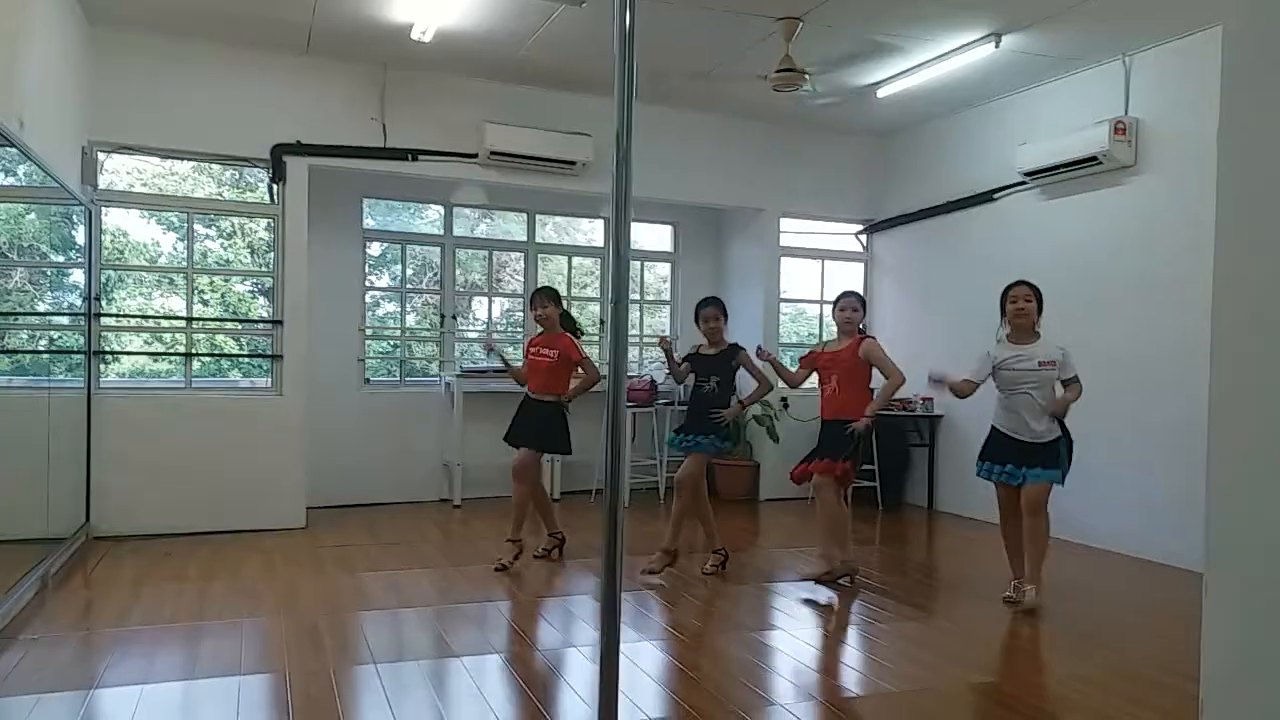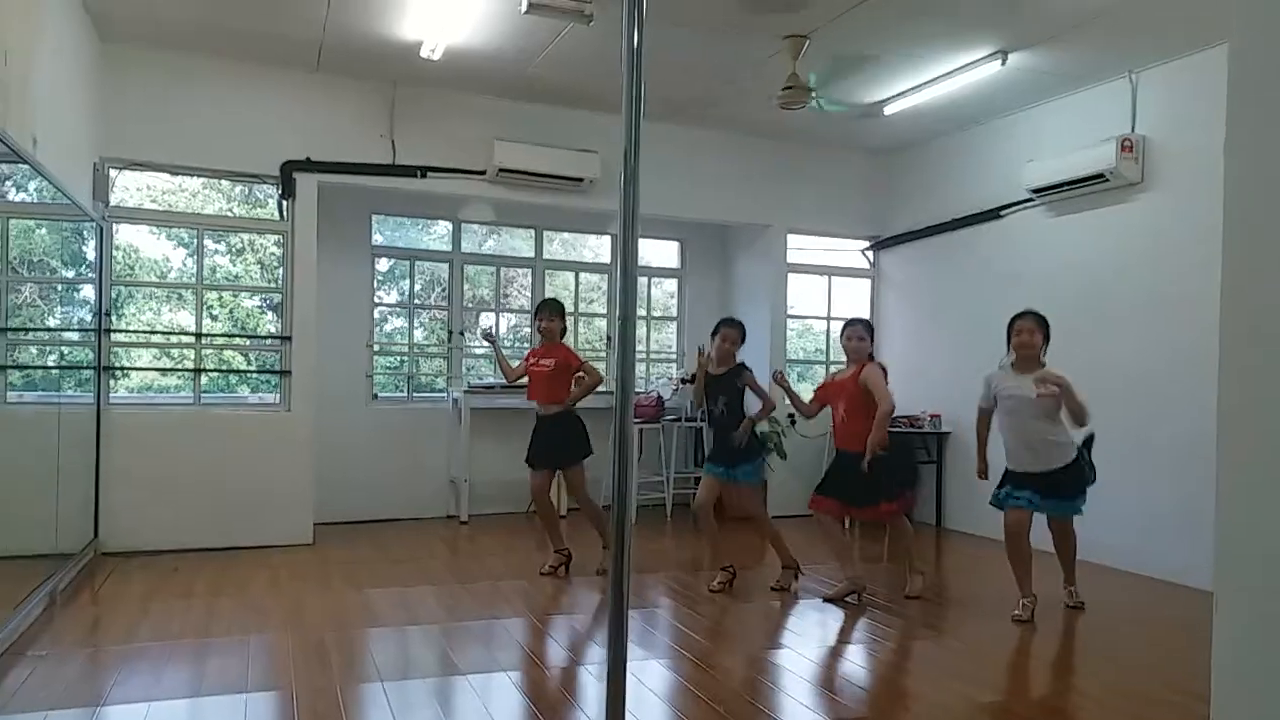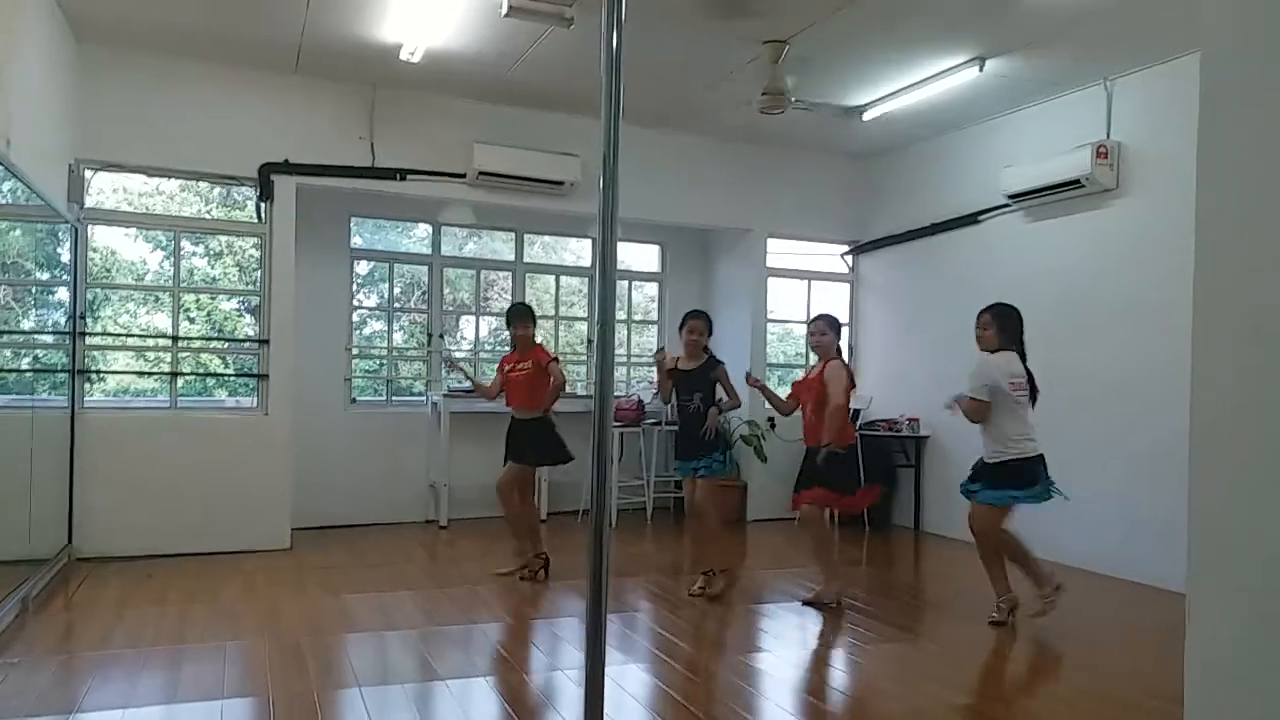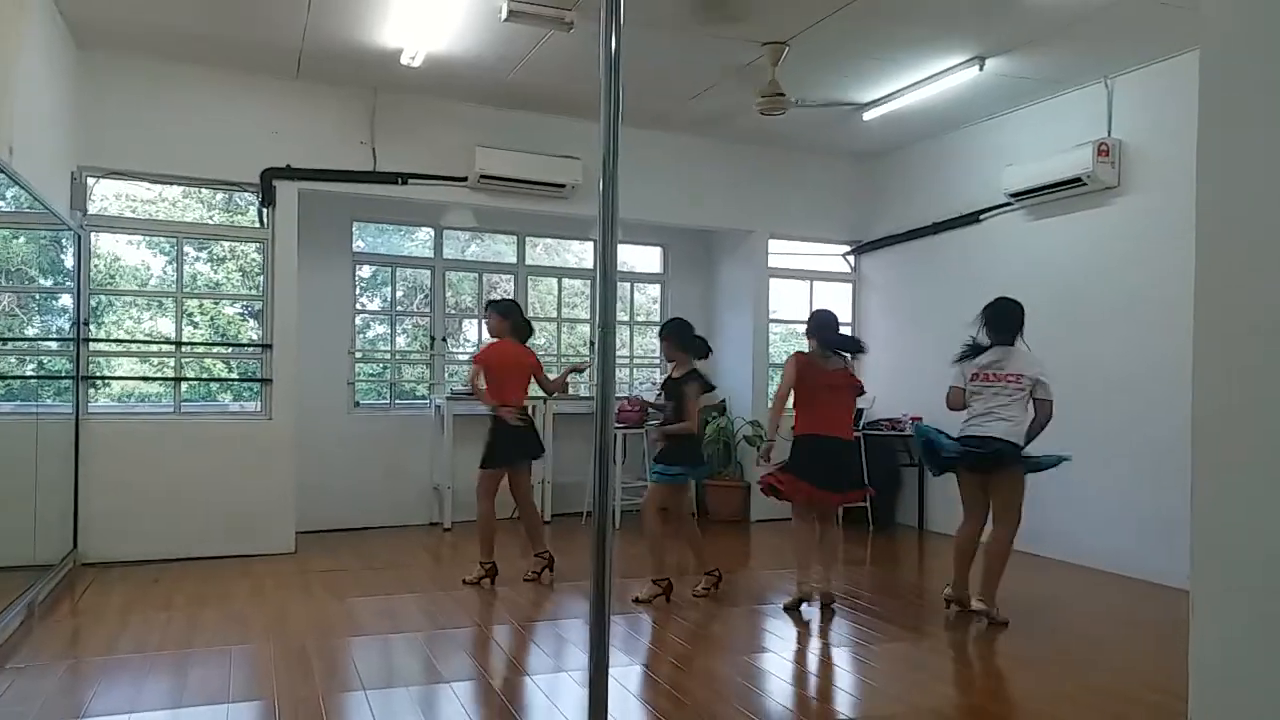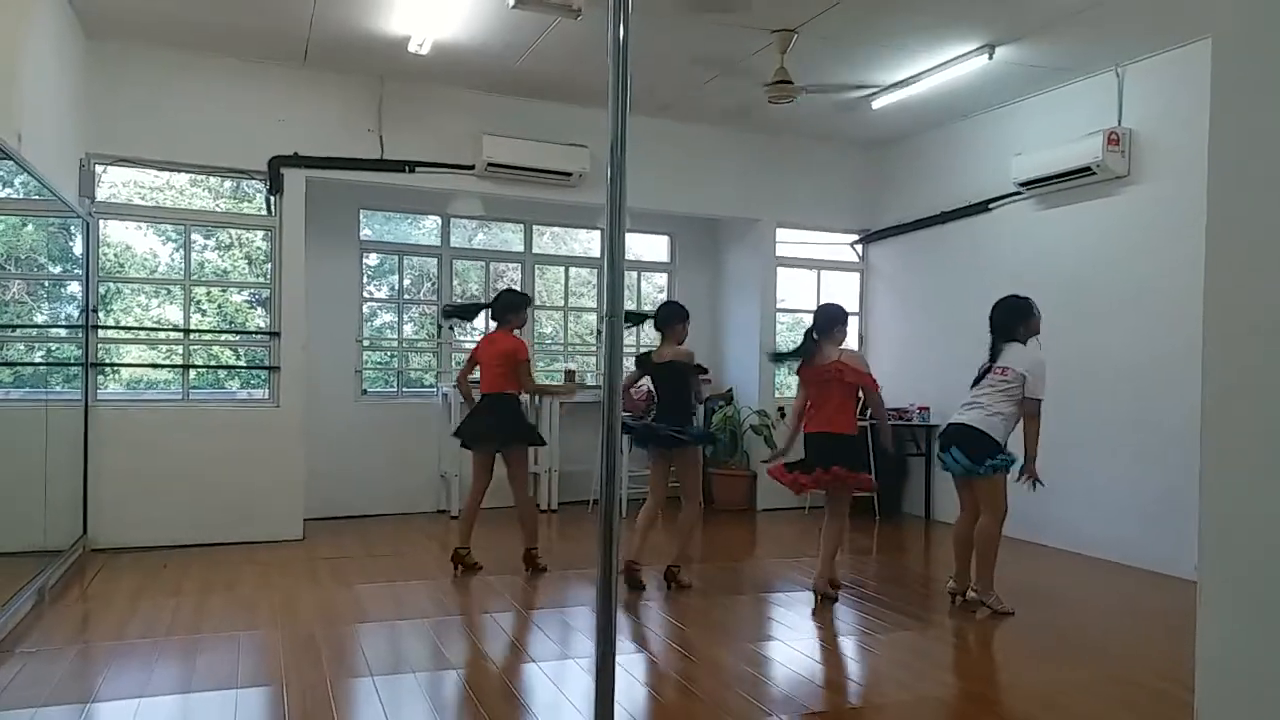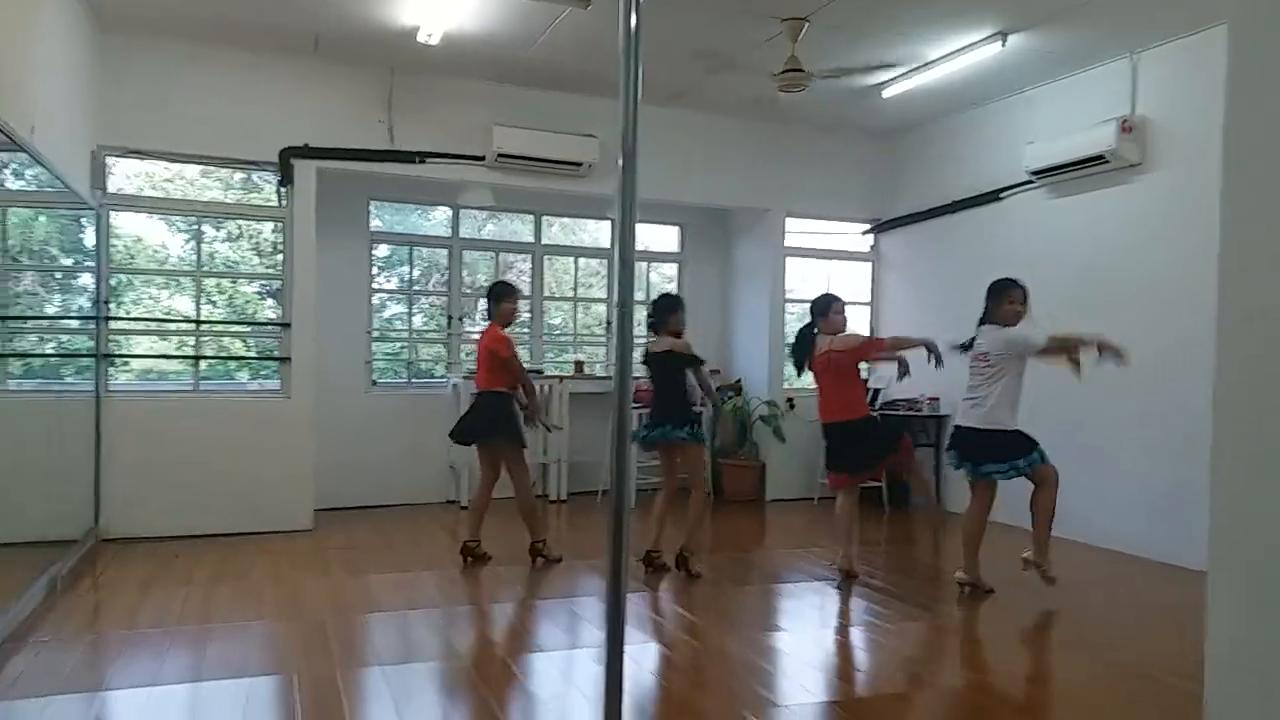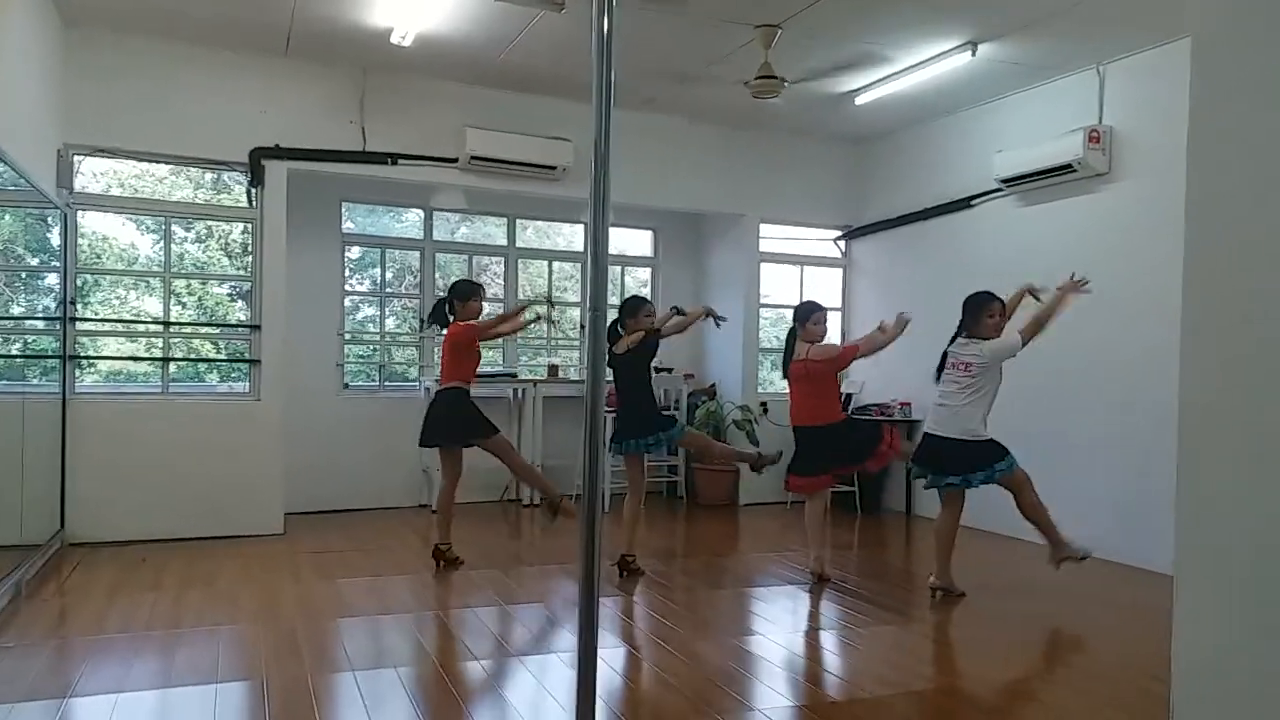
dt=0.3s
person 1, frame 1
left shoulder: (1056, 352)
right shoulder: (995, 352)
left elbow: (1075, 385)
right elbow: (967, 388)
left wrist: (1064, 401)
right wrist: (947, 382)
left hip: (1044, 442)
right hip: (1005, 438)
left knee: (1033, 505)
right knee: (1008, 507)
left ankle: (1033, 582)
right ankle: (1018, 577)
person 1, frame 2
left shoulder: (1054, 379)
right shoulder: (995, 379)
left elbow: (1081, 420)
right elbow: (984, 416)
left wrist: (1062, 388)
right wrist: (981, 458)
left hip: (1060, 467)
right hip: (1019, 470)
left knee: (1062, 531)
right knee: (1014, 528)
left ankle: (1070, 585)
right ankle: (1026, 597)
person 1, frame 3
left shoulder: (987, 364)
right shoulder: (1017, 365)
left elbow: (975, 414)
left wrist: (959, 403)
left hip: (1012, 461)
right hip: (1023, 458)
left knee: (987, 526)
right knee: (980, 525)
left ankle: (1045, 582)
right ankle: (1006, 598)
person 1, frame 4
left shoulder: (969, 359)
right shoulder: (1032, 364)
left elbow: (953, 402)
right elbow: (1045, 413)
right wrist: (1023, 438)
left hip: (968, 444)
right hip: (1006, 448)
left knee: (973, 519)
right knee: (1006, 524)
left ankle: (957, 589)
right ankle: (985, 599)
person 1, frame 5
left shoulder: (994, 354)
right shoulder: (1033, 360)
right elbow: (1030, 413)
right wrist: (1030, 461)
left hip: (956, 430)
right hip: (980, 437)
left knee: (970, 510)
right knee: (993, 512)
left ankle: (960, 581)
right ankle: (983, 588)
person 1, frame 6
left shoulder: (985, 338)
right shoulder: (1011, 338)
left elbow: (1043, 347)
right elbow: (1054, 342)
left wrist: (1067, 350)
right wrist: (1096, 341)
left hip: (967, 431)
right hip: (996, 432)
left knee: (981, 499)
right knee: (1047, 478)
left ankle: (969, 570)
right ankle: (1039, 552)
person 1, frame 7
left shoulder: (958, 344)
right shoulder: (990, 351)
left elbow: (1001, 321)
right elbow: (1032, 329)
left wrist: (1021, 293)
right wrist: (1063, 293)
left hip: (935, 439)
right hip: (968, 442)
left knee: (951, 506)
right knee: (1021, 484)
left ankle: (941, 577)
right ankle: (1058, 546)
person 2, frame 1
left shoulder: (866, 345)
right shoulder: (821, 350)
left elbow: (896, 377)
right elbow: (795, 381)
left wrist: (870, 414)
right wrist: (773, 362)
left hip: (852, 427)
right hip: (830, 427)
left knee: (822, 483)
right knee: (832, 490)
left ankle: (828, 555)
right ankle: (845, 560)
person 2, frame 2
left shoulder: (870, 371)
right shoulder: (833, 379)
left elbow: (886, 407)
right elbow: (808, 411)
left wrist: (872, 448)
right wrist: (787, 389)
left hip: (871, 458)
right hip: (845, 458)
left knee: (892, 517)
right knee: (826, 515)
left ankle: (915, 572)
right ankle: (853, 579)
person 2, frame 3
left shoulder: (833, 366)
right shoulder: (812, 372)
left elbow: (838, 404)
right elbow: (788, 408)
left wrist: (826, 444)
right wrist: (764, 391)
left hip: (835, 453)
right hip: (819, 453)
left knee: (810, 511)
right knee: (810, 515)
left ankle: (834, 580)
right ankle: (830, 583)
person 2, frame 4
left shoulder: (798, 361)
right shoulder: (848, 368)
left elbow: (780, 398)
left wrist: (770, 437)
left hip: (810, 445)
right hip: (843, 447)
left knee: (803, 514)
right knee: (828, 517)
left ankle: (802, 584)
right ankle: (825, 584)
person 2, frame 5
left shoulder: (805, 361)
right shoulder: (852, 359)
left elbow: (800, 405)
right elbow: (873, 398)
left wrist: (787, 441)
right wrist: (884, 430)
left hip: (814, 438)
right hip: (840, 439)
left knee: (834, 504)
right knee: (838, 509)
left ankle: (827, 572)
right ankle: (823, 580)
person 2, frame 6
left shoulder: (813, 350)
right shoulder: (845, 343)
right elbow: (888, 344)
left wrist: (895, 358)
right wrist: (926, 342)
left hip: (833, 427)
right hip: (857, 424)
left knee: (846, 491)
right knee: (904, 453)
left ankle: (846, 558)
right ankle: (935, 509)
person 2, frame 7
left shoulder: (793, 355)
right shoulder: (822, 352)
left elbow: (852, 350)
right elbow: (866, 349)
left wrist: (879, 333)
right wrist: (898, 328)
left hip: (806, 434)
right hip: (834, 429)
left knee: (816, 497)
right knee: (889, 442)
left ankle: (817, 561)
person 3, frame 1
left shoulder: (567, 343)
right shoulder: (533, 343)
left elbow: (593, 375)
right elbow: (523, 377)
left wrist: (567, 395)
right wrist: (500, 357)
left hip: (549, 413)
right hip: (528, 409)
left knee: (520, 470)
right knee: (530, 478)
left ankle: (514, 541)
right ankle: (554, 534)
person 3, frame 2
left shoulder: (565, 353)
right shoulder: (533, 354)
left elbow: (595, 378)
right elbow: (512, 376)
left wrist: (570, 401)
right wrist: (495, 345)
left hip: (564, 426)
right hip: (543, 425)
left knee: (577, 493)
right knee: (538, 492)
left ankle: (609, 547)
right ankle: (560, 551)
person 3, frame 3
left shoulder: (540, 352)
right shoulder: (507, 360)
left elbow: (558, 380)
right elbow: (491, 392)
left wrist: (545, 407)
right wrist: (463, 372)
left hip: (535, 429)
right hip: (517, 428)
left knee: (505, 487)
right knee: (523, 496)
left ankle: (525, 554)
right ankle: (538, 556)
person 3, frame 4
left shoulder: (490, 350)
right shoulder: (525, 353)
left elbow: (474, 383)
right elbow: (551, 389)
left wrist: (496, 408)
right wrist: (569, 371)
left hip: (505, 428)
right hip: (520, 426)
left knee: (484, 495)
right knee: (522, 495)
left ankle: (487, 564)
right ankle: (541, 555)
person 3, frame 5
left shoulder: (484, 343)
right shoulder: (516, 344)
left elbow: (461, 378)
right elbow: (527, 385)
right wrist: (558, 390)
left hip: (485, 412)
right hip: (507, 412)
left knee: (478, 485)
right knee: (520, 486)
left ankle: (462, 550)
right ankle: (531, 552)
person 3, frame 6
left shoulder: (489, 335)
right shoulder: (500, 338)
right elbow: (522, 378)
left wrist: (524, 406)
right wrist: (534, 408)
left hip: (484, 408)
right hip: (497, 409)
left knee: (488, 478)
right knee: (521, 479)
left ankle: (472, 543)
right ankle: (538, 543)
person 3, frame 7
left shoulder: (465, 334)
right shoulder: (460, 331)
left elbow: (504, 329)
right elbow: (502, 322)
left wrist: (533, 318)
right wrist: (530, 311)
left hip: (446, 408)
right hip: (456, 405)
left knee: (450, 478)
right knee: (509, 455)
left ankle: (443, 547)
right ankle: (554, 501)
person 4, frame 1
left shoulder: (734, 352)
right shoulder: (695, 352)
left elbow: (766, 384)
right elbow: (678, 376)
left wrist: (740, 406)
right wrist: (669, 354)
left hip: (713, 426)
right hip: (691, 423)
left knee: (684, 480)
right knee: (695, 489)
left ankle: (668, 549)
right ankle: (717, 549)
person 4, frame 2
left shoulder: (740, 372)
right shoulder: (706, 368)
left elbow: (769, 404)
right elbow: (698, 402)
left wrist: (750, 422)
right wrist: (701, 371)
left hip: (743, 449)
right hip: (719, 450)
left knee: (754, 512)
right knee: (702, 505)
left ankle: (789, 564)
right ankle: (725, 568)
person 4, frame 3
left shoulder: (714, 365)
right shoulder: (673, 364)
left elbow: (734, 400)
right elbow: (665, 397)
left wrist: (716, 408)
right wrist: (661, 369)
left hip: (709, 443)
right hip: (685, 443)
left knee: (703, 505)
right knee: (697, 507)
left ankle: (720, 568)
right ankle: (708, 572)
person 4, frame 4
left shoulder: (691, 379)
right shoulder: (676, 373)
left elbow: (691, 425)
left wrist: (661, 431)
right wrist: (647, 404)
left hip: (681, 454)
right hip: (672, 452)
left knee: (649, 508)
right knee: (680, 514)
left ankle: (660, 579)
right ankle: (709, 571)
person 4, frame 5
left shoulder: (647, 358)
right shoulder: (685, 356)
left elbow: (624, 389)
right elbow: (697, 397)
left hip: (658, 429)
right hip: (683, 431)
left knee: (655, 499)
right knee: (692, 500)
left ankle: (632, 560)
right ankle: (675, 567)
person 4, frame 6
left shoulder: (650, 349)
right shoulder: (681, 346)
right elbow: (703, 383)
right wrist: (720, 406)
left hip: (658, 422)
right hip: (681, 422)
left knee: (668, 487)
right knee: (698, 488)
left ankle: (653, 552)
right ankle: (686, 554)
person 4, frame 7
left shoulder: (615, 348)
right shoulder: (641, 341)
right elbow: (678, 325)
left wrist: (668, 316)
right wrist: (703, 311)
left hip: (627, 429)
right hip: (650, 422)
left knee: (635, 491)
right knee: (705, 445)
left ankle: (627, 557)
right ankle: (755, 458)
